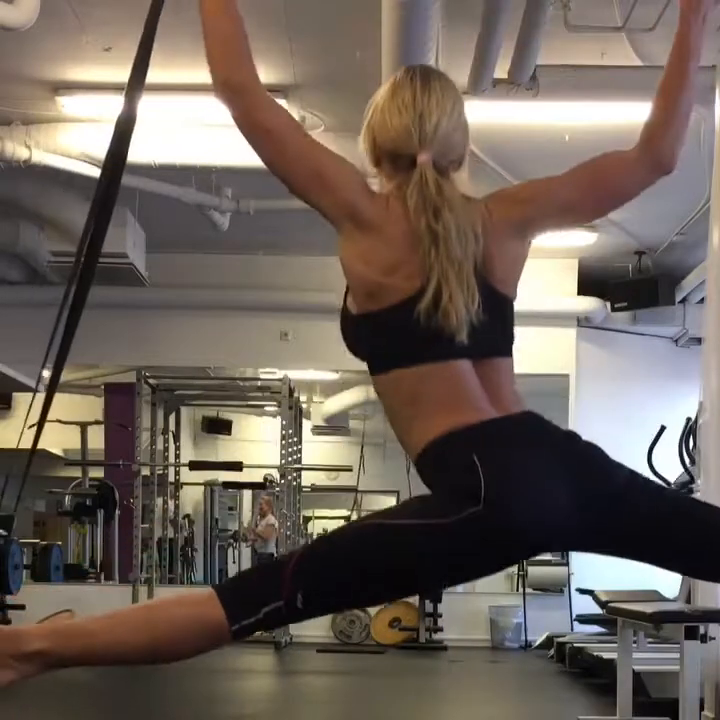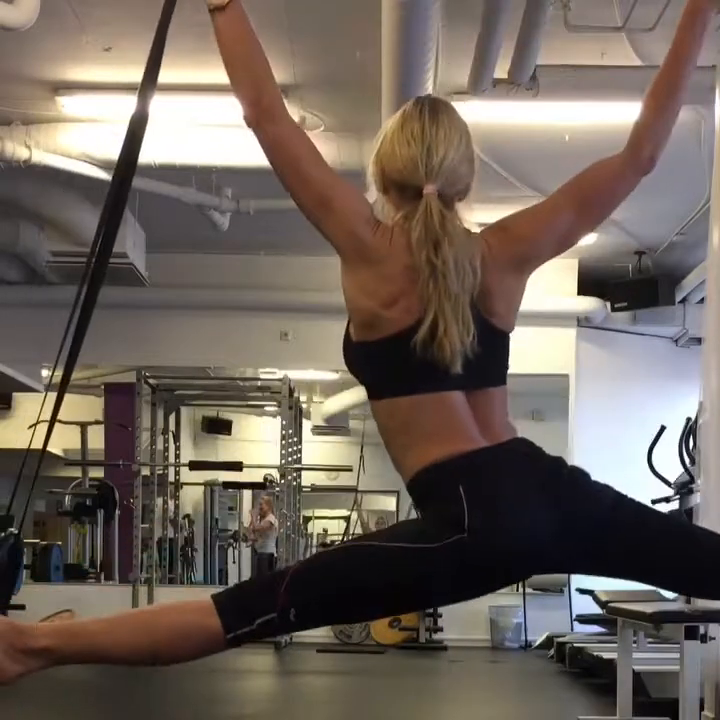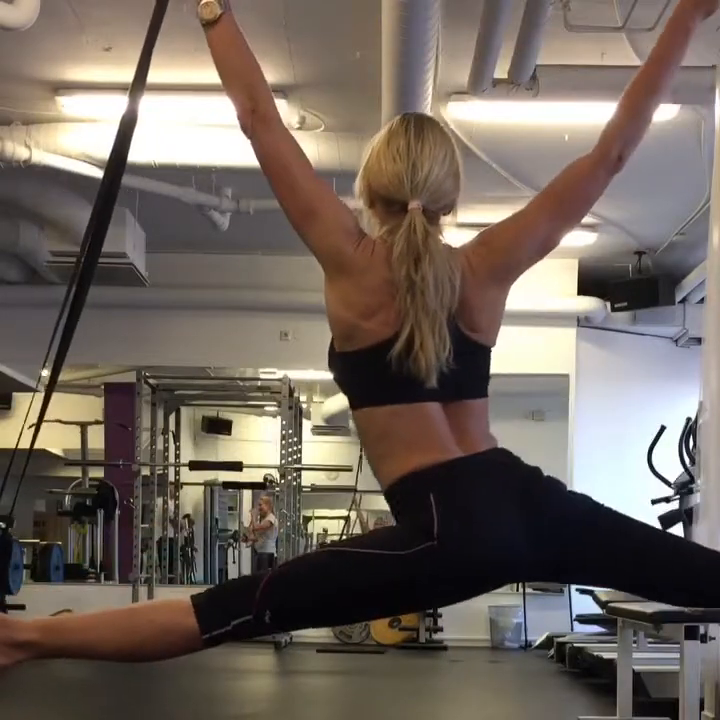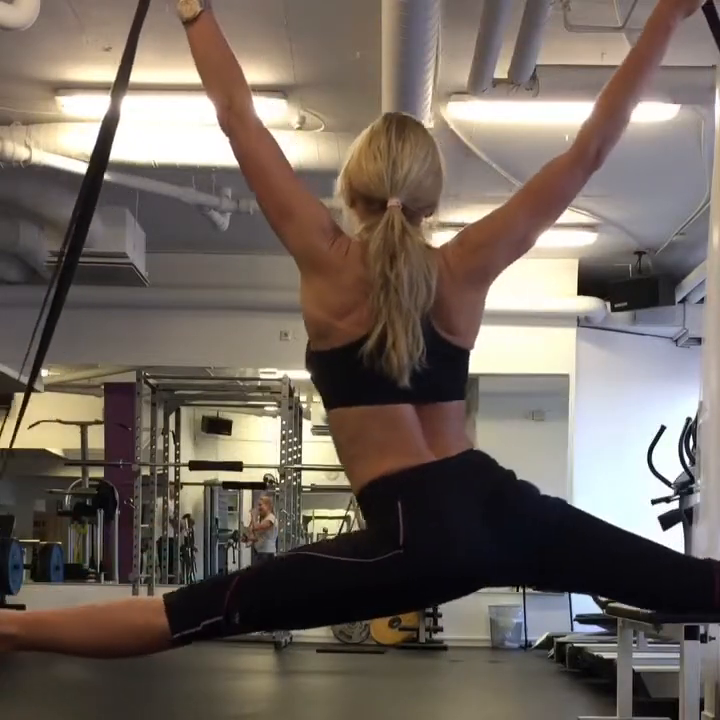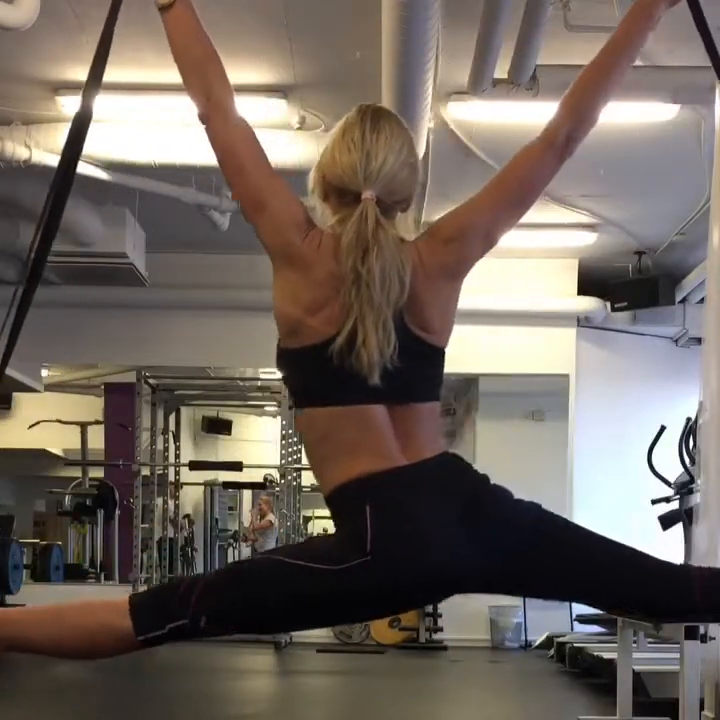
dt=0.3s
person 1, frame 1
left shoulder: (365, 220)
right shoulder: (504, 221)
left elbow: (241, 94)
right elbow: (656, 154)
left hip: (486, 492)
right hip: (566, 468)
left knee: (256, 599)
person 1, frame 2
left shoulder: (370, 252)
right shoulder: (506, 254)
left elbow: (263, 110)
right elbow: (640, 155)
left hip: (475, 518)
right hip: (556, 492)
left knee: (255, 609)
person 1, frame 3
left shoulder: (351, 264)
right shoulder: (485, 270)
left elbow: (260, 121)
right elbow: (610, 153)
left hip: (449, 528)
right hip: (533, 503)
left knee: (229, 612)
person 1, frame 4
left shoulder: (328, 264)
right shoulder: (465, 269)
left elbow: (237, 118)
right elbow: (588, 151)
left hip: (418, 532)
right hip: (503, 506)
left knee: (198, 611)
person 1, frame 5
left shoulder: (300, 256)
right shoulder: (440, 262)
left elbow: (217, 108)
right elbow: (560, 138)
left hip: (388, 539)
right hip: (475, 512)
left knee: (162, 616)
right knee: (672, 590)
